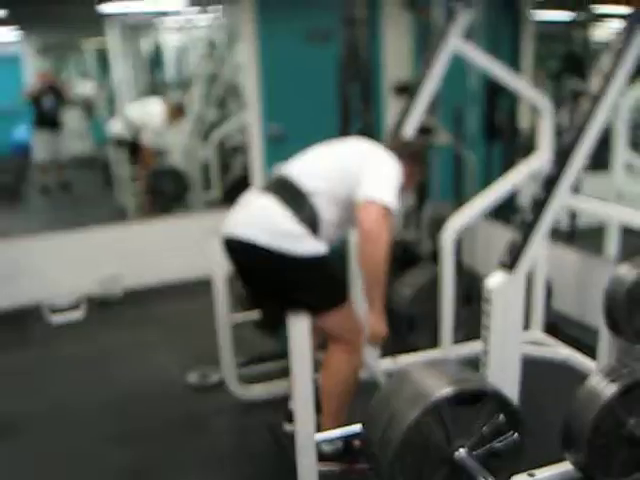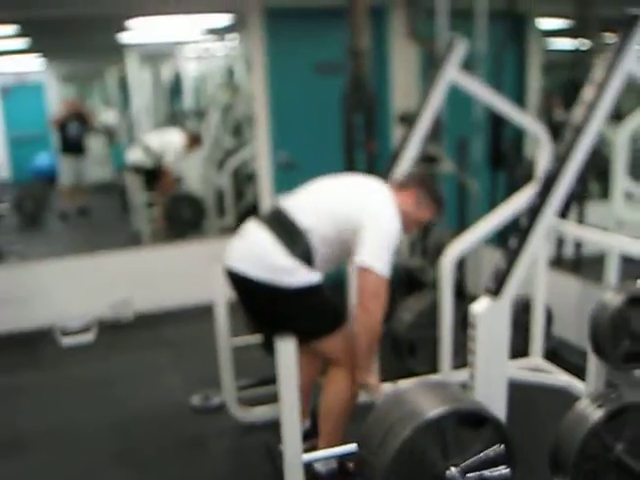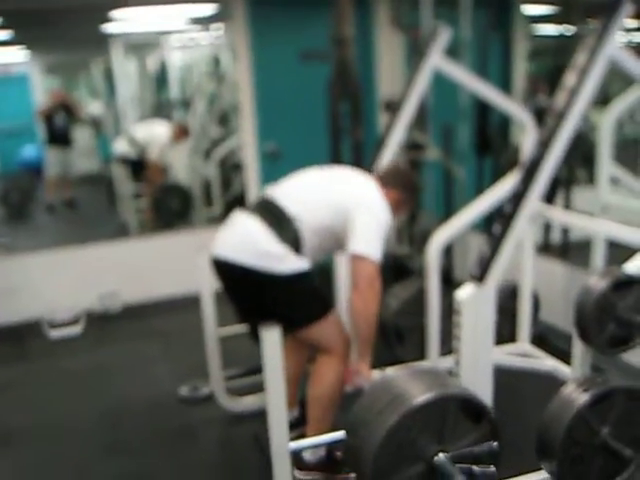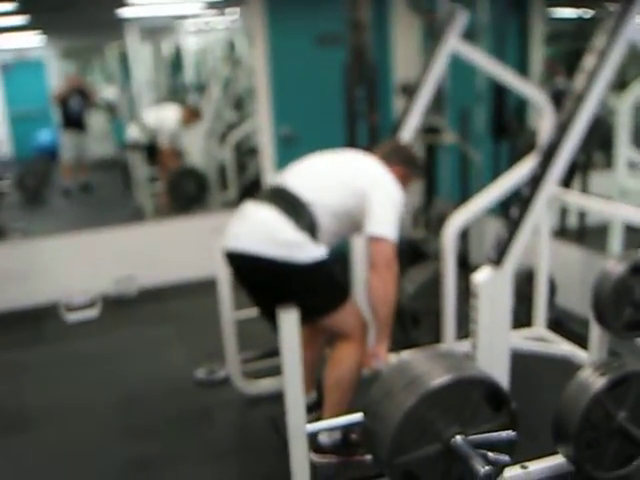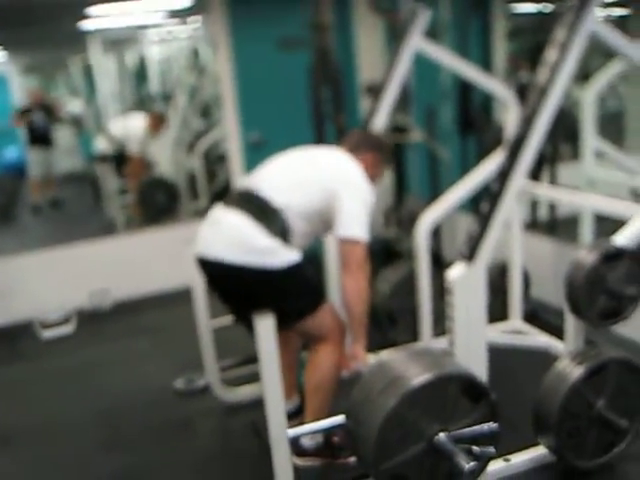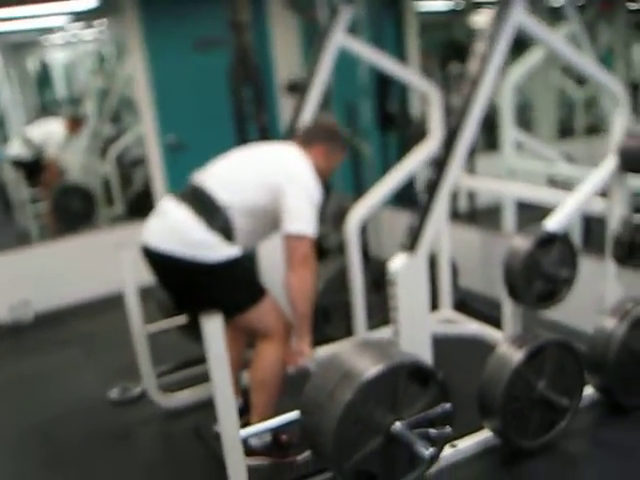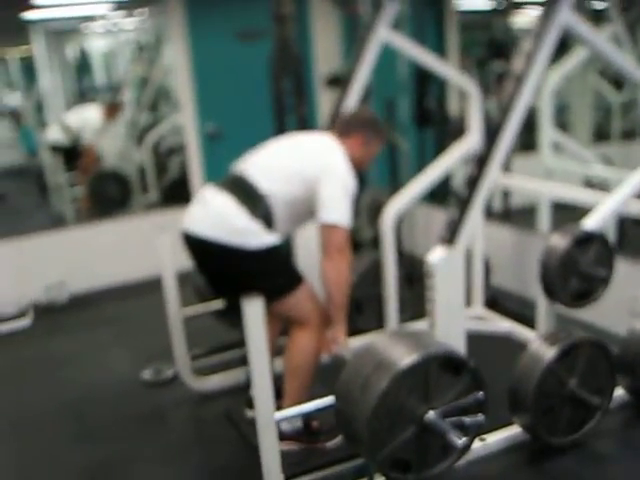
dt=0.7s
person 1, frame 1
left shoulder: (356, 153)
right shoulder: (386, 165)
right elbow: (373, 230)
right wrist: (376, 312)
left hip: (240, 228)
right hip: (282, 240)
right knee: (347, 338)
right ankle: (330, 445)
person 1, frame 2
left shoulder: (368, 188)
right shoulder: (384, 216)
right elbow: (370, 300)
right wrist: (365, 371)
left hip: (243, 255)
right hip: (274, 269)
left knee: (312, 342)
right knee: (344, 359)
left ankle: (299, 432)
person 1, frame 3
left shoulder: (346, 180)
right shoulder: (373, 205)
right elbow: (365, 287)
right wrist: (363, 361)
left hip: (227, 247)
right hip: (264, 259)
left knee: (296, 333)
right knee: (333, 346)
left ankle: (286, 424)
person 1, frame 4
left shoulder: (339, 160)
right shoulder: (386, 185)
right elbow: (382, 267)
right wrist: (382, 344)
left hip: (239, 240)
right hip: (283, 249)
left knee: (312, 319)
right knee: (351, 333)
left ankle: (305, 407)
right ankle: (329, 439)
person 1, frame 5
left shoulder: (306, 156)
right shoulder: (354, 181)
right elbow: (354, 268)
right wrist: (359, 344)
left hip: (211, 246)
right hip: (255, 255)
left knee: (286, 320)
right knee: (329, 334)
left ankle: (289, 410)
right ankle: (310, 441)
person 1, frame 6
left shoulder: (267, 154)
right shoulder: (302, 178)
right elbow: (300, 263)
right wrist: (303, 339)
left hip: (158, 236)
right hip: (194, 247)
left knee: (235, 318)
right knee: (273, 331)
right ankle: (258, 440)
person 1, frame 7
left shoulder: (305, 145)
right shoulder: (337, 168)
right elbow: (336, 252)
right wrist: (339, 327)
left hip: (198, 224)
right hip: (235, 236)
left knee: (271, 303)
right knee: (310, 318)
right ankle: (289, 424)
